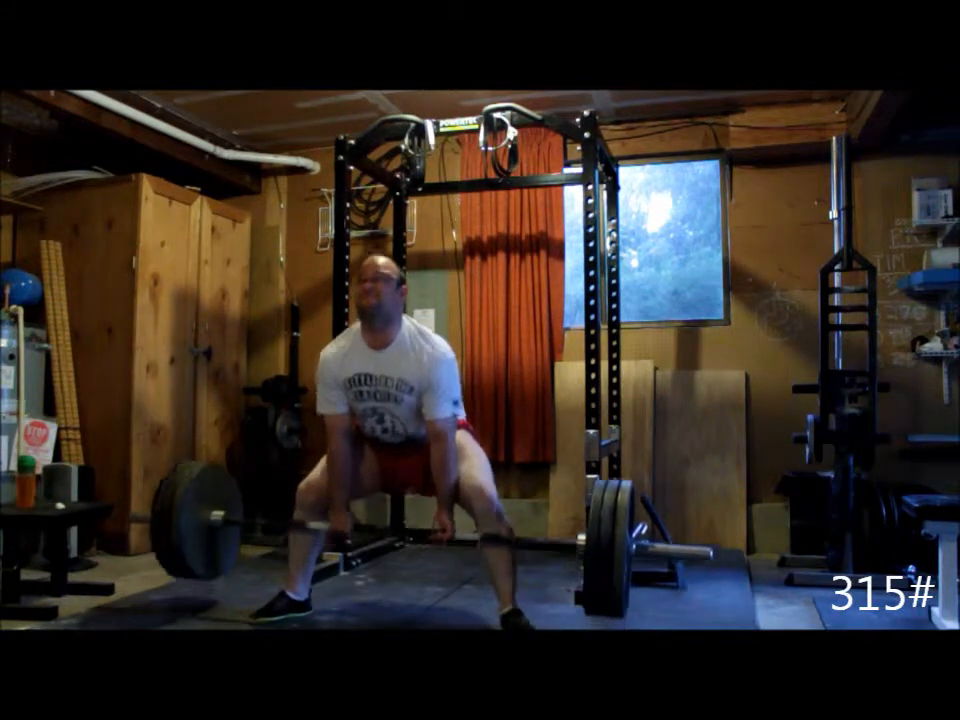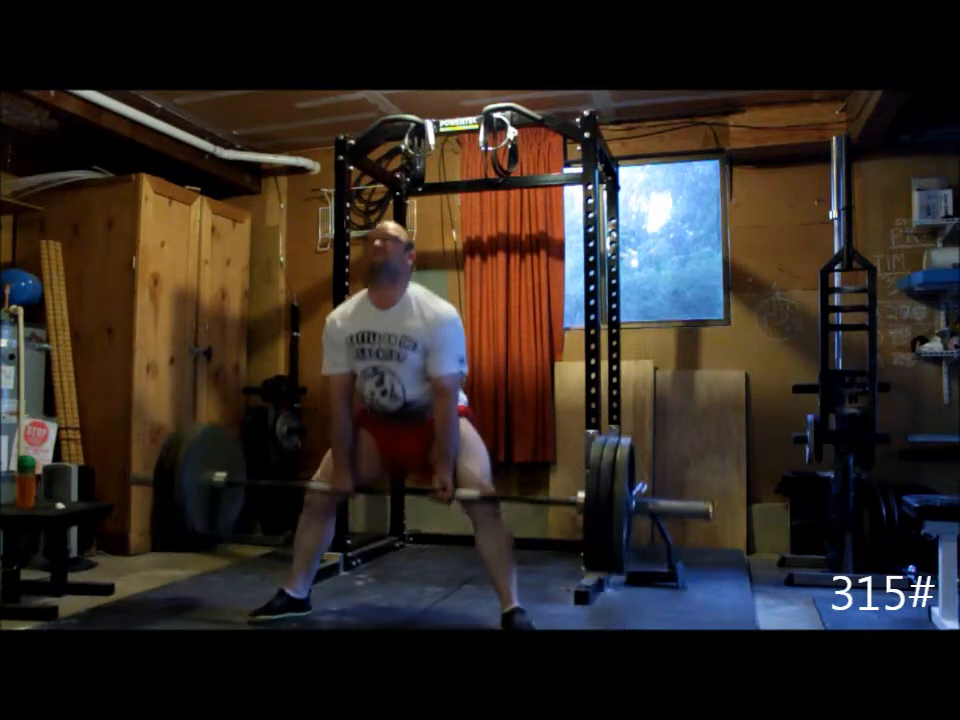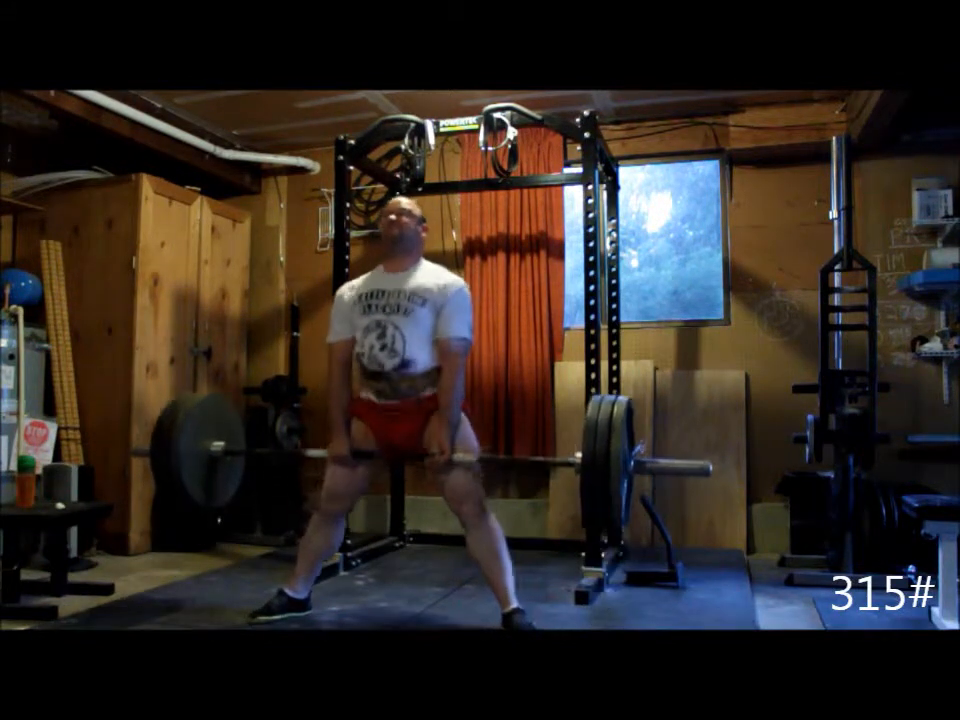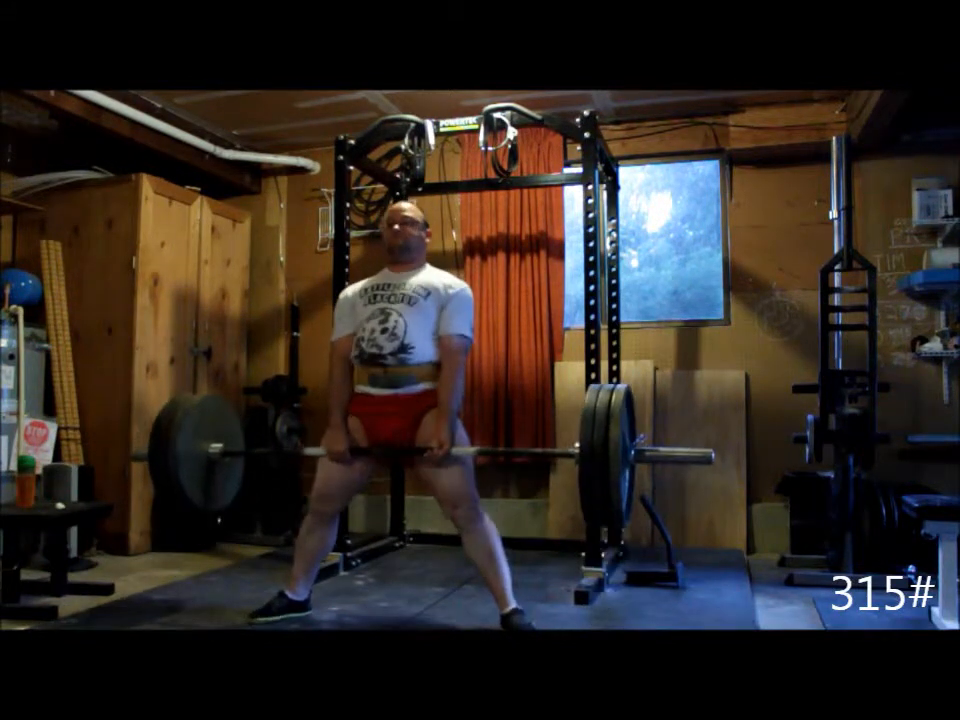
dt=0.3s
person 1, frame 1
left shoulder: (433, 354)
right shoulder: (334, 357)
left elbow: (440, 438)
right elbow: (340, 436)
left wrist: (444, 508)
right wrist: (339, 507)
left hip: (441, 434)
right hip: (374, 441)
left knee: (484, 500)
right knee: (309, 495)
left ankle: (509, 611)
right ankle: (295, 596)
person 1, frame 2
left shoulder: (438, 317)
right shoulder: (341, 320)
left elbow: (446, 397)
right elbow: (340, 398)
left wrist: (445, 469)
right wrist: (341, 468)
left hip: (435, 421)
right hip: (376, 423)
left knee: (483, 502)
right knee: (318, 496)
left ankle: (512, 610)
right ankle: (294, 594)
person 1, frame 3
left shoulder: (447, 286)
right shoulder: (351, 292)
left elbow: (453, 363)
right elbow: (339, 365)
left wrist: (446, 430)
right wrist: (339, 432)
left hip: (430, 406)
right hip: (371, 409)
left knee: (471, 505)
right knee: (331, 503)
left ankle: (512, 610)
right ankle: (295, 595)
person 1, frame 4
left shoulder: (450, 288)
right shoulder: (355, 294)
left elbow: (455, 359)
right elbow: (340, 360)
left wrist: (445, 424)
right wrist: (337, 426)
left hip: (423, 405)
right hip: (364, 406)
left knee: (465, 510)
right knee: (322, 504)
left ankle: (510, 610)
right ankle: (295, 595)
